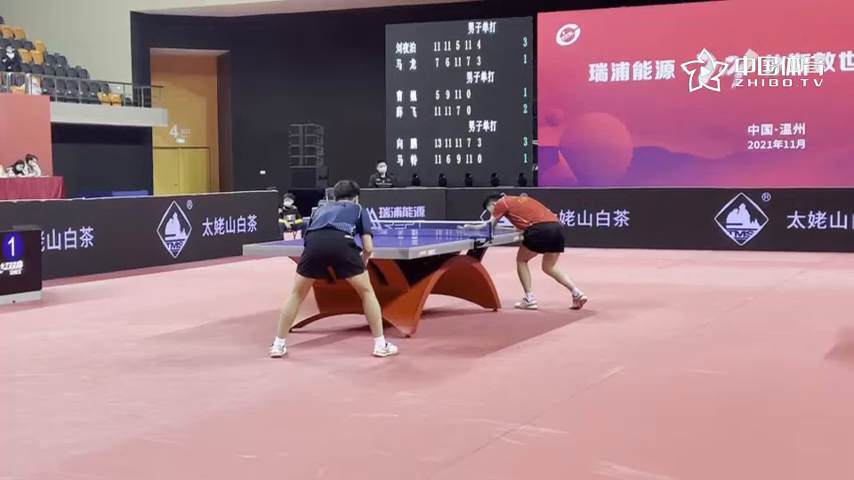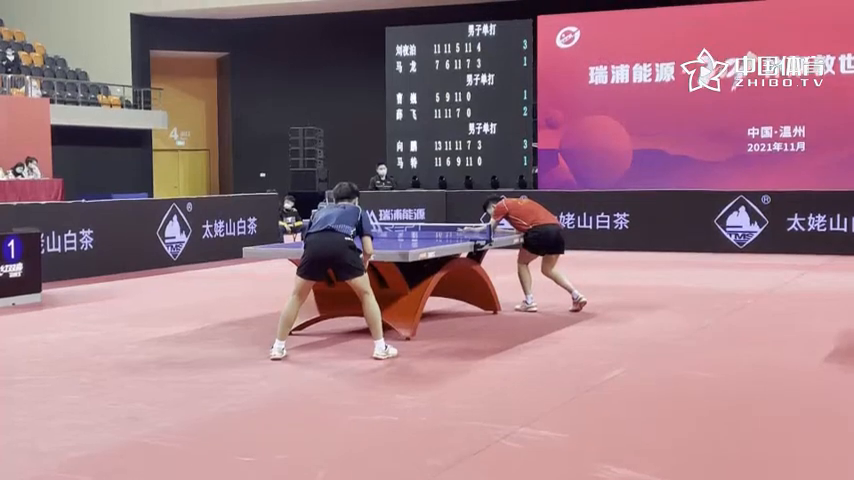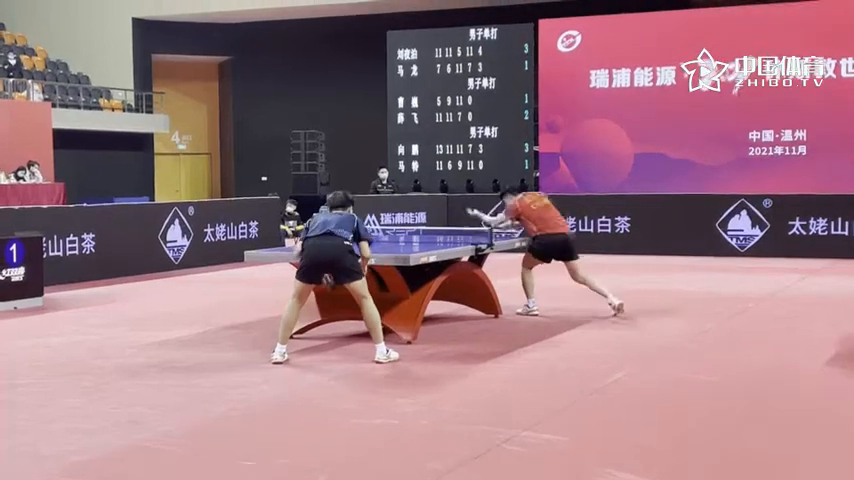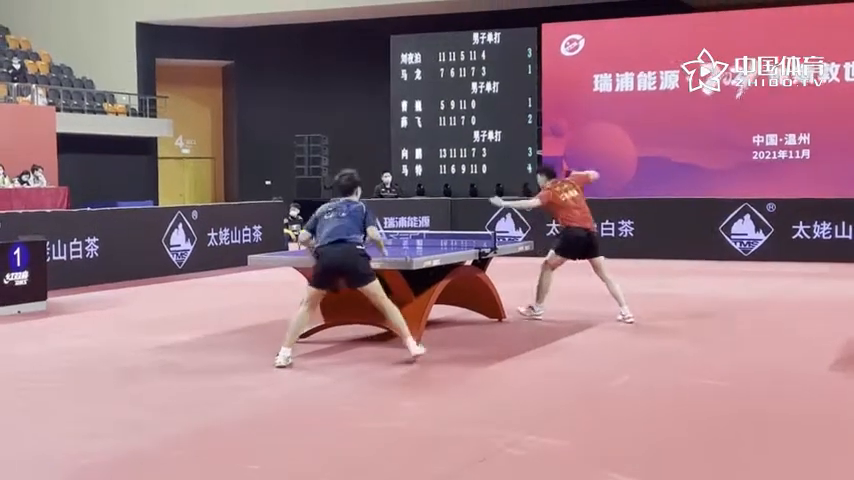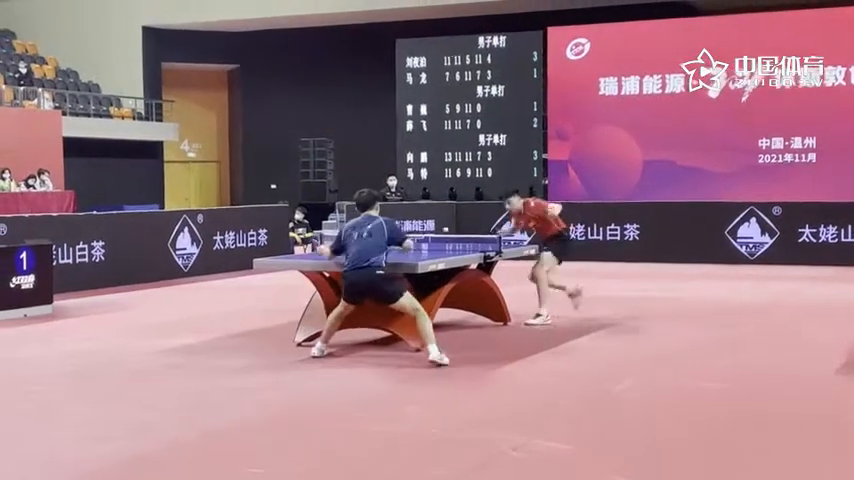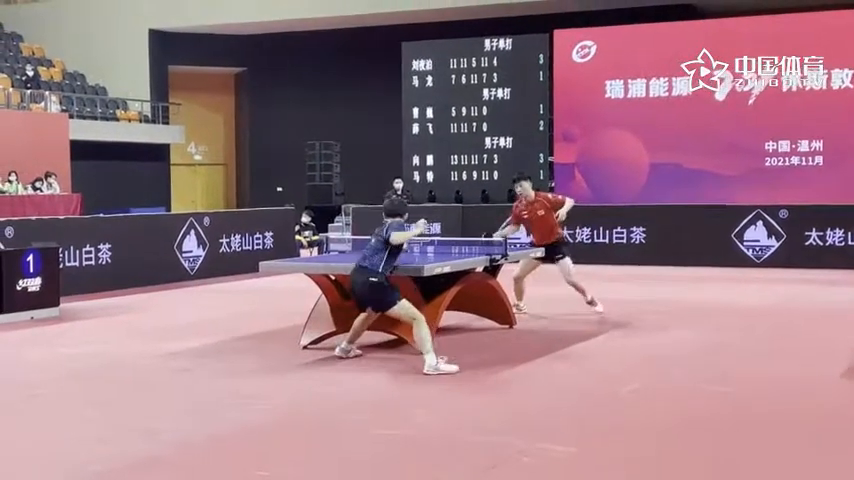
dt=0.5s
person 1, frame 1
left shoulder: (321, 209)
right shoulder: (358, 209)
left elbow: (310, 236)
right elbow: (368, 248)
left wrist: (323, 266)
right wrist: (361, 265)
left hip: (314, 243)
right hip: (341, 243)
left knee: (297, 294)
right knee: (367, 291)
left ankle: (278, 345)
right ankle: (381, 345)
person 1, frame 2
left shoulder: (321, 212)
right shoulder: (358, 211)
left elbow: (308, 239)
right elbow: (368, 250)
left wrist: (323, 266)
right wrist: (362, 265)
left hip: (314, 245)
right hip: (341, 245)
left knee: (297, 296)
right knee: (366, 294)
left ankle: (278, 347)
right ankle: (380, 347)
person 1, frame 3
left shoulder: (315, 219)
right shoulder: (353, 219)
left elbow: (299, 249)
right elbow: (366, 254)
left wrist: (318, 271)
right wrist: (361, 269)
left hip: (312, 249)
right hip: (339, 249)
left knee: (296, 300)
right knee: (364, 298)
left ankle: (279, 351)
right ankle: (382, 351)
person 1, frame 4
left shoulder: (323, 209)
right shoulder: (361, 207)
left elbow: (303, 238)
right elbow: (374, 235)
left wrist: (317, 248)
right wrist: (382, 248)
left hip: (325, 257)
right hip: (352, 255)
left knee: (307, 305)
right knee: (382, 301)
left ankle: (285, 353)
right ankle: (411, 345)
person 1, frame 5
left shoulder: (347, 227)
right shoulder: (385, 223)
left elbow: (330, 253)
right elbow: (408, 245)
left wrist: (322, 248)
right wrist: (403, 244)
left hip: (352, 278)
right hip: (376, 276)
left knee: (342, 310)
right knee: (418, 311)
left ankle: (320, 347)
right ankle: (434, 352)
person 1, frame 6
left shoulder: (381, 228)
right shoulder: (397, 224)
right elbow: (394, 239)
right wrist: (417, 230)
left hip: (357, 279)
right hip: (372, 281)
left knee: (371, 312)
right knee: (417, 319)
left ankle: (345, 348)
right ankle: (432, 362)
person 2, frame 1
left shoulder: (501, 203)
right shoulder: (517, 200)
left elbow: (490, 226)
left hip: (541, 229)
right hip: (557, 227)
left knee: (521, 260)
right knee: (549, 267)
left ankle: (529, 299)
right ankle: (577, 293)
person 2, frame 2
left shoulder: (501, 205)
right shoulder: (518, 203)
left elbow: (488, 229)
left wrist: (474, 230)
left hip: (541, 231)
right hip: (556, 229)
left knee: (522, 263)
right knee: (548, 269)
left ankle: (529, 302)
right ankle: (576, 295)
person 2, frame 3
left shoulder: (516, 205)
right shoulder: (539, 196)
left elbow: (495, 221)
left wrist: (478, 214)
left hip: (545, 238)
right hip: (565, 236)
left knee: (526, 267)
right knee: (579, 276)
left ankle: (531, 306)
right ankle: (612, 299)
person 2, frame 4
left shoulder: (548, 192)
right shoulder: (572, 181)
left elbow: (532, 203)
right elbow: (594, 175)
left wrist: (504, 203)
right wrist: (574, 174)
left hip: (572, 234)
right hip: (590, 233)
left knee: (547, 267)
right knee: (604, 275)
left ankle: (536, 309)
right ankle: (625, 311)
person 2, frame 5
left shoulder: (532, 205)
right shoulder: (516, 213)
left elbow: (556, 207)
right elbow: (516, 228)
left wrist: (554, 211)
right wrist: (503, 233)
left hip: (559, 238)
right hip: (549, 240)
left knee: (539, 273)
right knee: (534, 276)
left ankle: (543, 314)
right ankle: (572, 291)
person 2, frame 6
left shoulder: (546, 198)
right shoulder: (518, 207)
left elbow: (570, 201)
right elbow: (514, 227)
left wrist: (564, 210)
right wrist: (498, 235)
left hip: (556, 244)
right hip: (537, 246)
left knee: (570, 280)
right knee: (518, 277)
left ankle: (589, 298)
right ankle: (519, 305)
